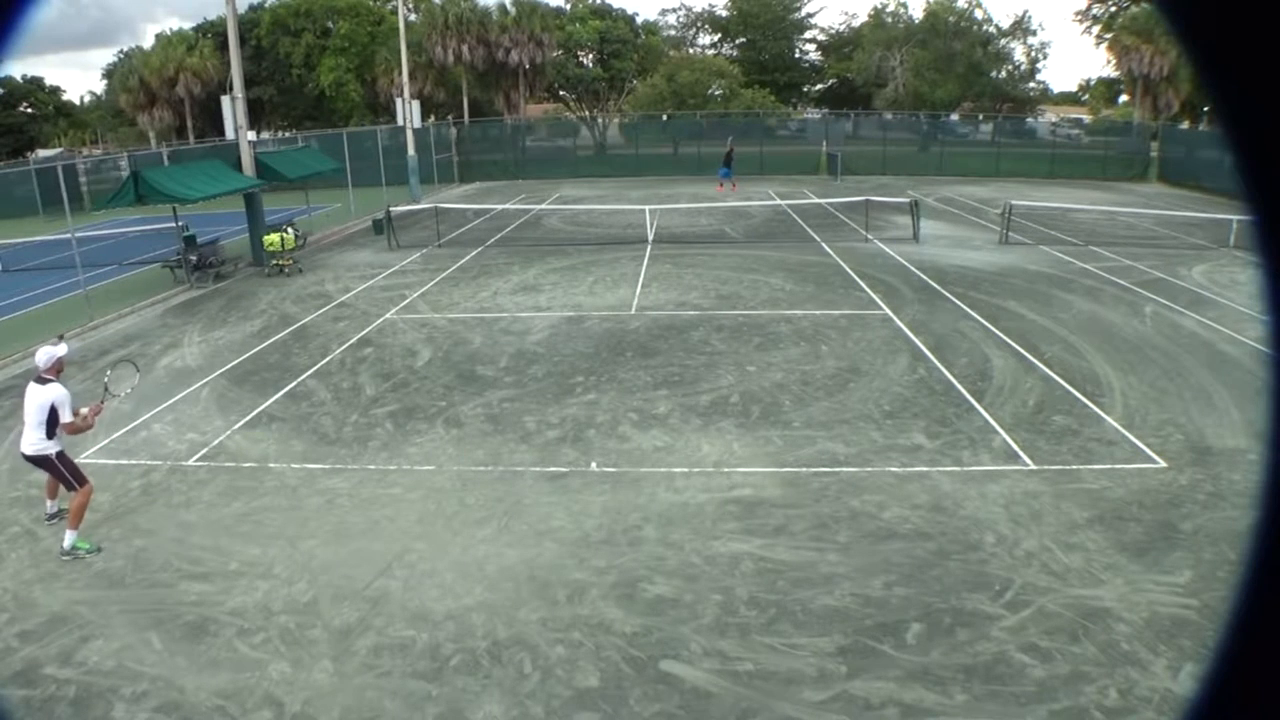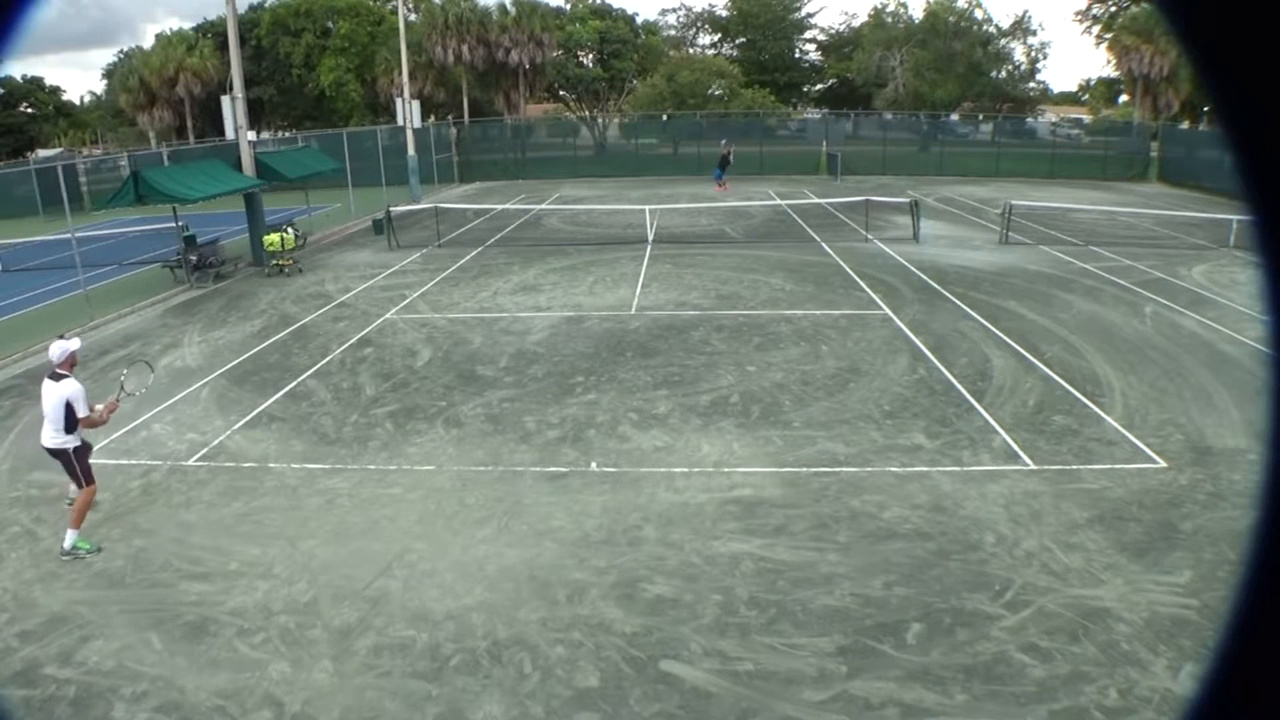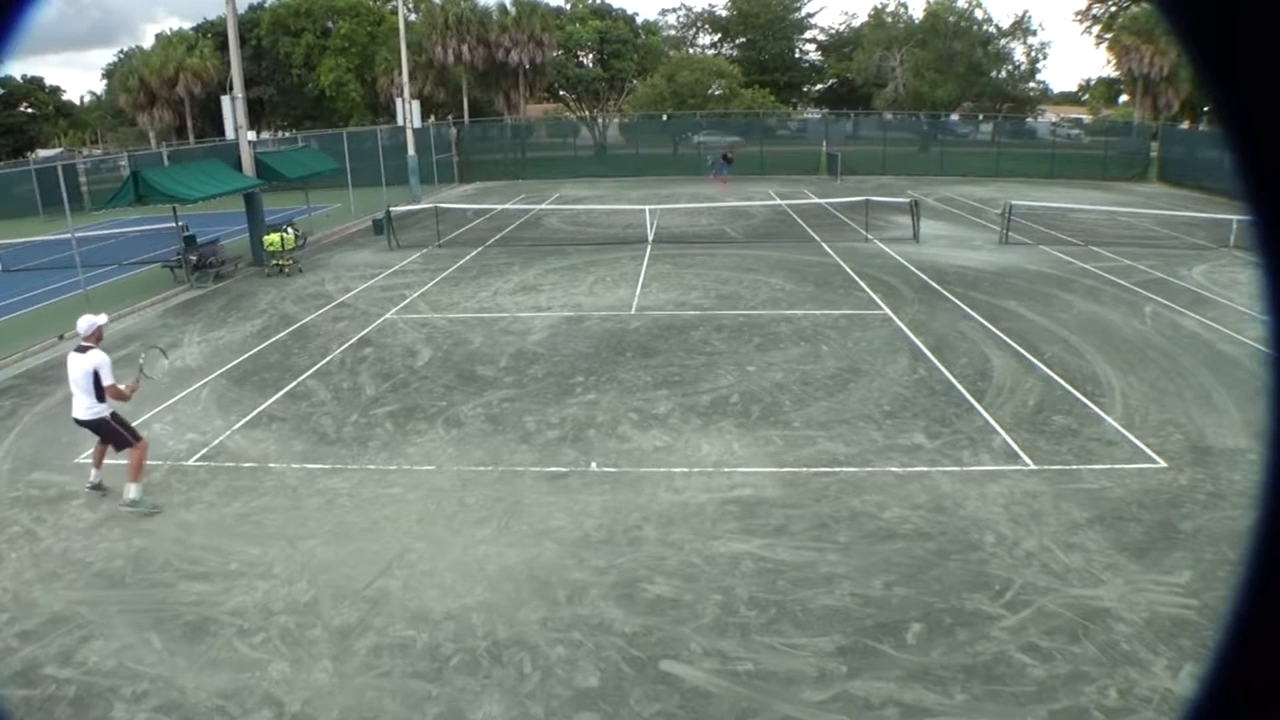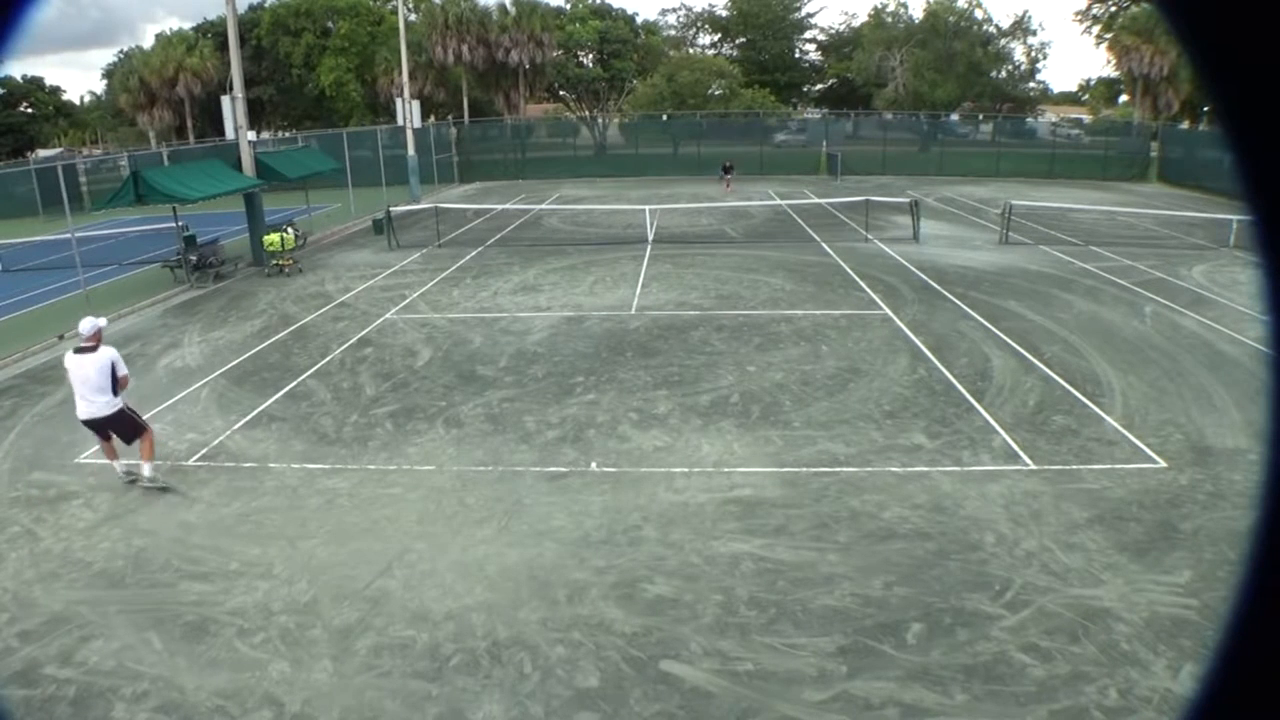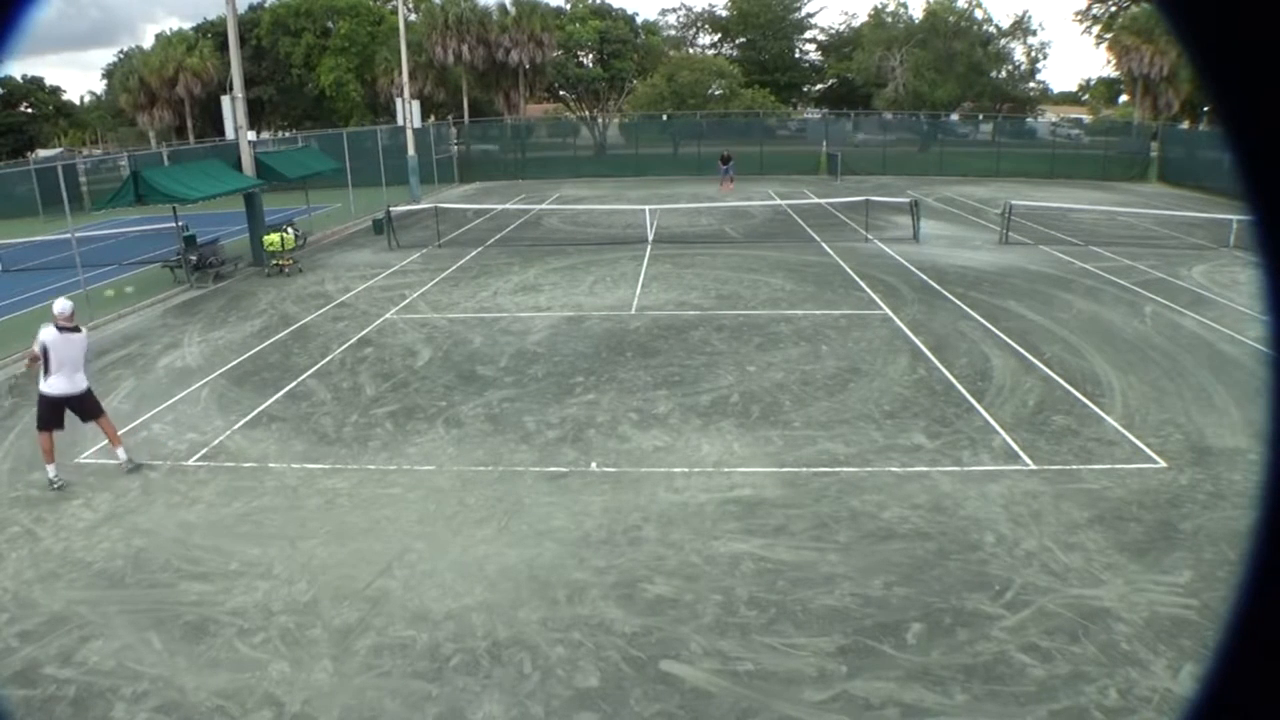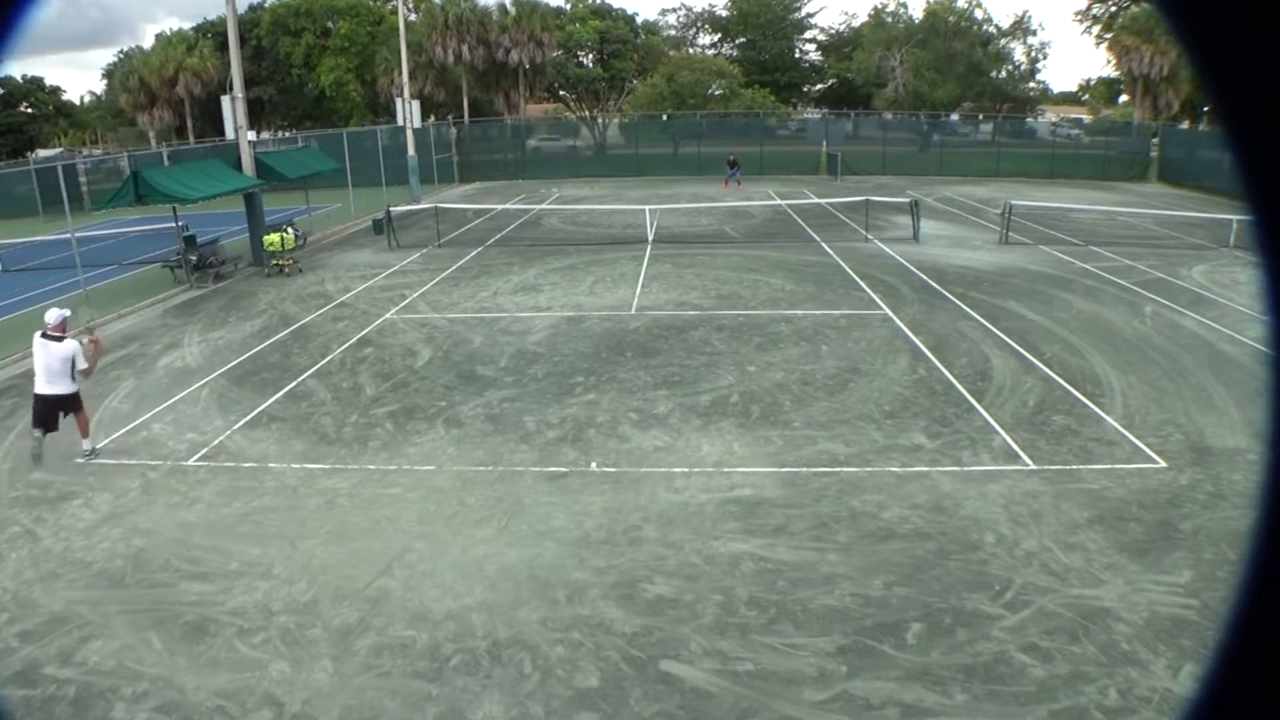
dt=0.4s
person 1, frame 1
left shoulder: (34, 385)
right shoulder: (58, 392)
right elbow: (70, 429)
left wrist: (83, 412)
right wrist: (88, 424)
left hip: (28, 447)
right hip: (45, 451)
left knee: (57, 469)
right knee: (84, 489)
left ankle: (52, 511)
right ankle: (69, 545)
person 1, frame 2
left shoulder: (49, 380)
right shoulder: (73, 387)
right elbow: (86, 422)
left wrist: (99, 408)
right wrist: (104, 418)
left hip: (49, 440)
right hip: (64, 445)
left knee: (85, 450)
right knee: (89, 489)
left ankle: (73, 496)
right ankle: (70, 545)
person 1, frame 3
left shoulder: (73, 355)
right shoulder: (99, 357)
right elbow: (112, 393)
left wrist: (123, 387)
right wrist: (127, 394)
left hip: (80, 414)
right hip: (98, 415)
left knee: (106, 438)
right knee: (139, 446)
left ankle: (94, 481)
right ankle: (132, 498)
person 1, frame 4
left shoulder: (69, 357)
right shoulder: (109, 353)
right elbow: (124, 382)
left hip: (86, 416)
right hip: (112, 409)
left knee: (105, 439)
right knee: (146, 434)
left ankle: (122, 472)
right ankle: (147, 475)
person 1, frame 5
left shoulder: (46, 332)
right shoulder: (82, 334)
left elbow: (34, 356)
left wrist: (32, 361)
left hip: (51, 393)
right hip: (79, 389)
left knee: (44, 432)
right knee: (102, 419)
left ankle: (54, 477)
right ankle: (124, 459)
person 1, frame 6
left shoulder: (37, 337)
right shoulder: (72, 345)
right elbow: (85, 374)
right wrist: (96, 350)
left hip: (42, 395)
right hip: (67, 394)
left knee: (39, 431)
right knee: (80, 412)
left ankle: (38, 437)
right ankle: (88, 448)
